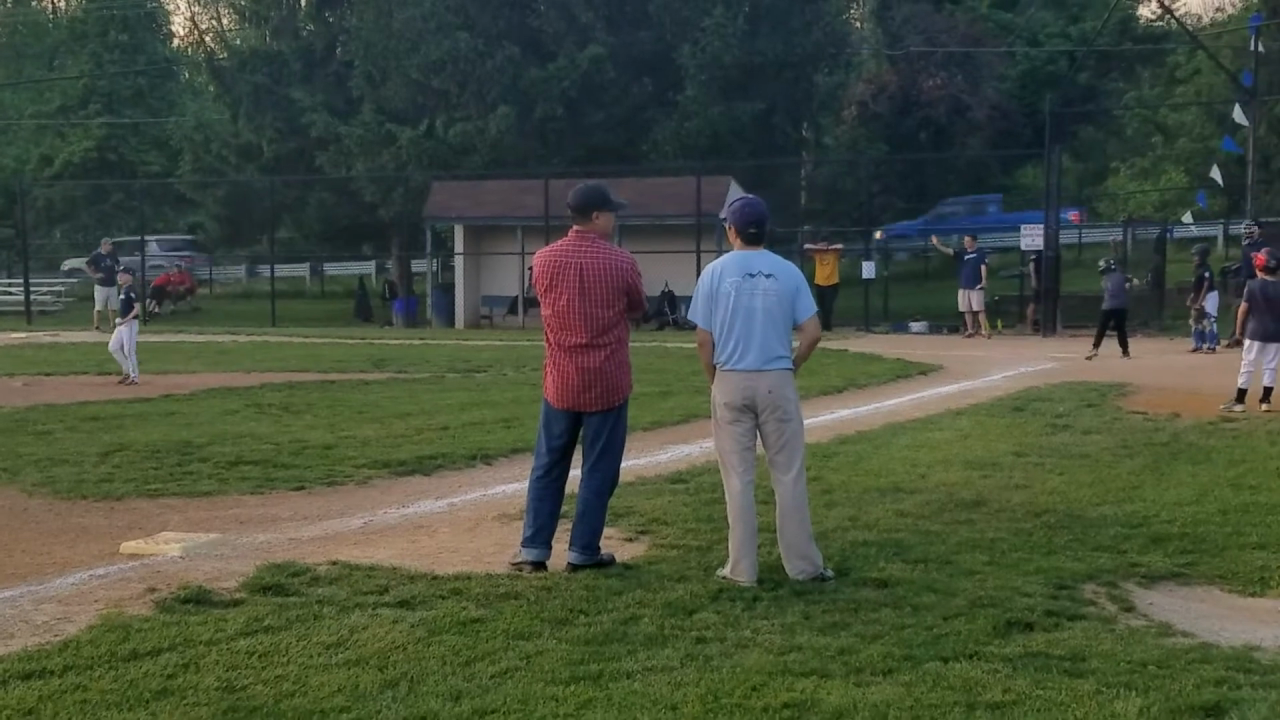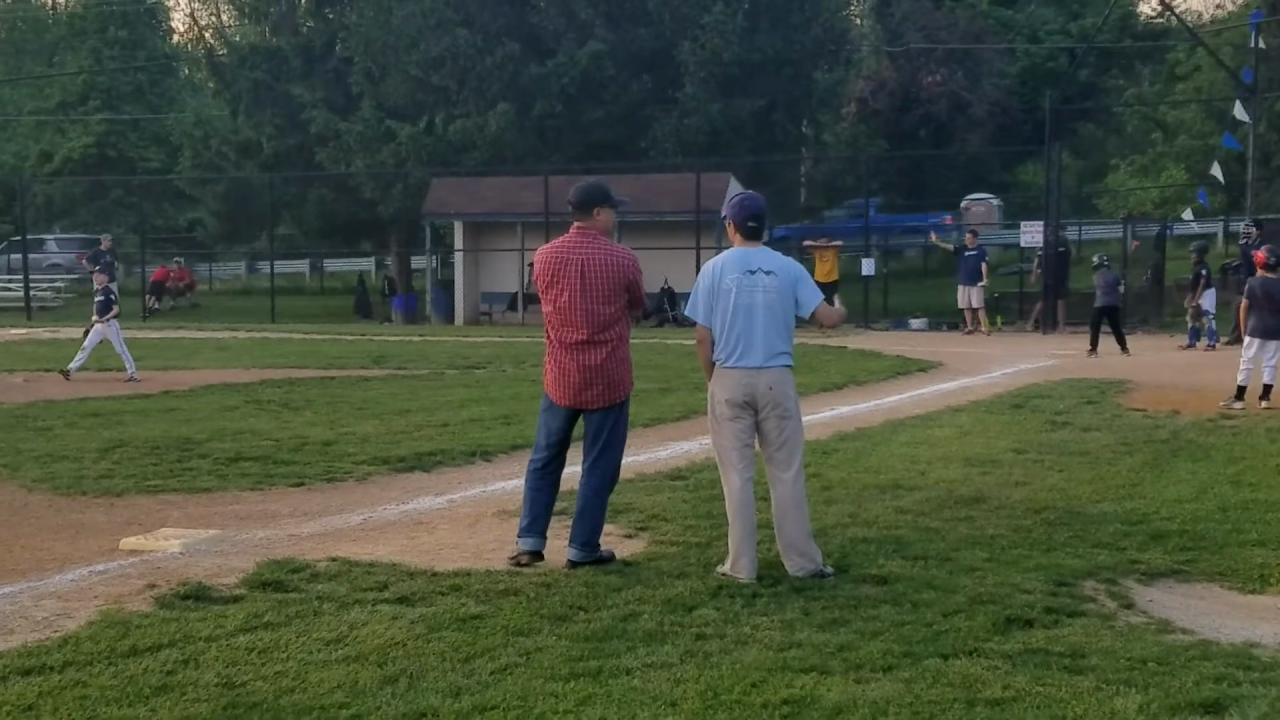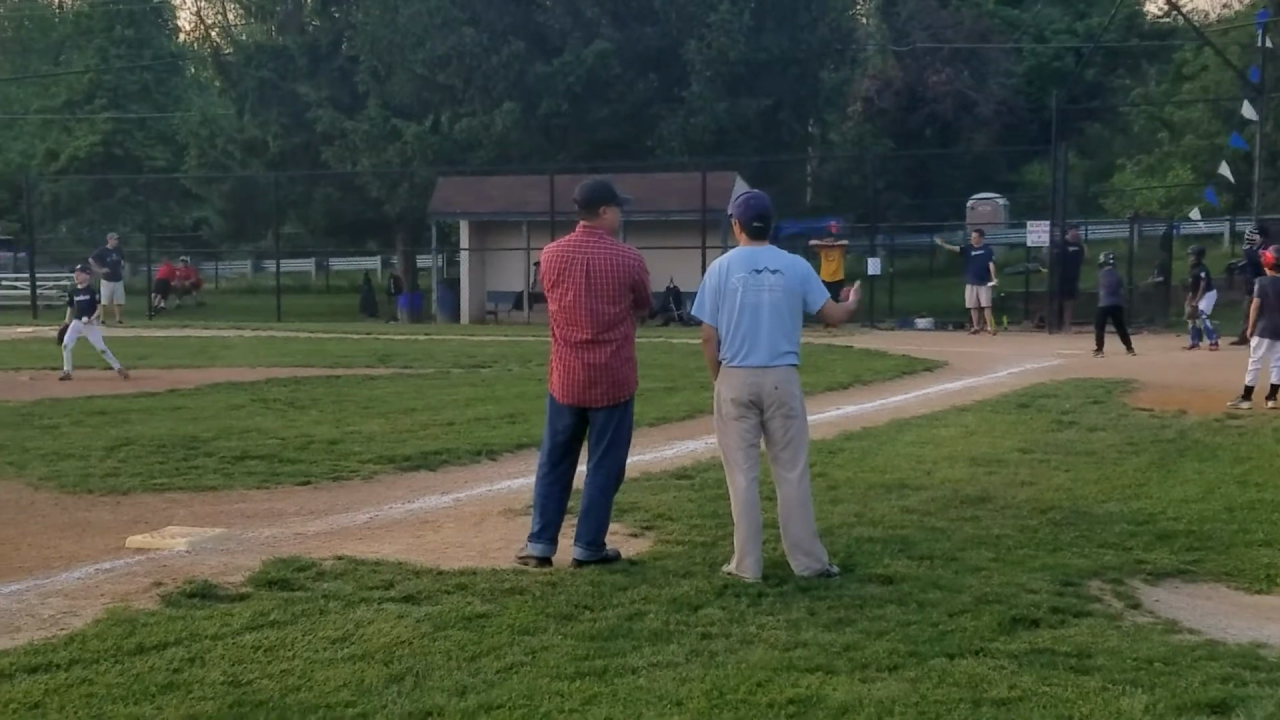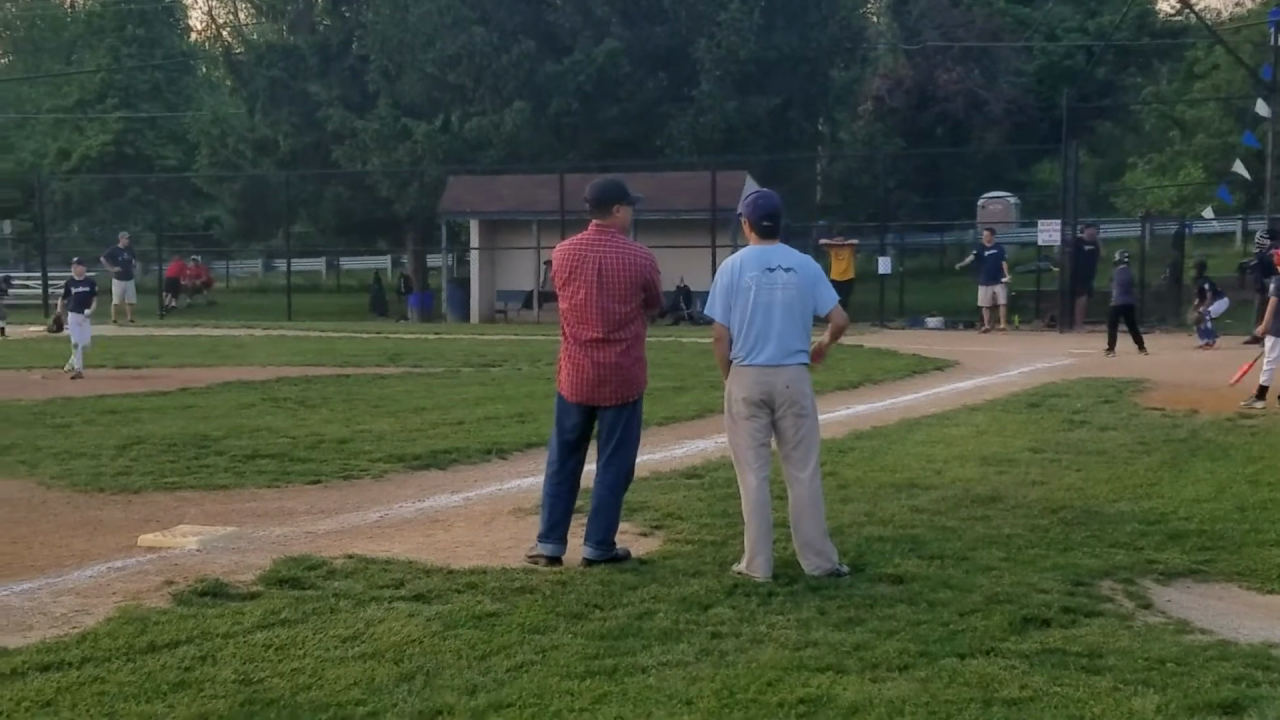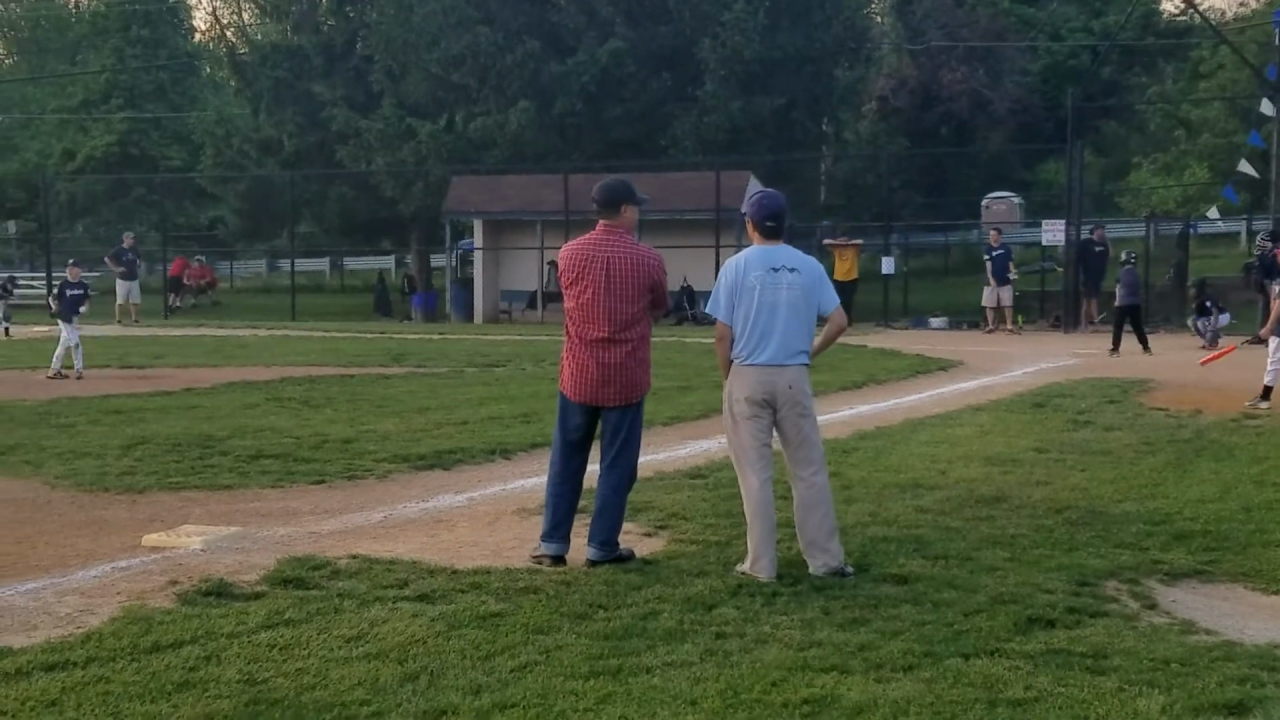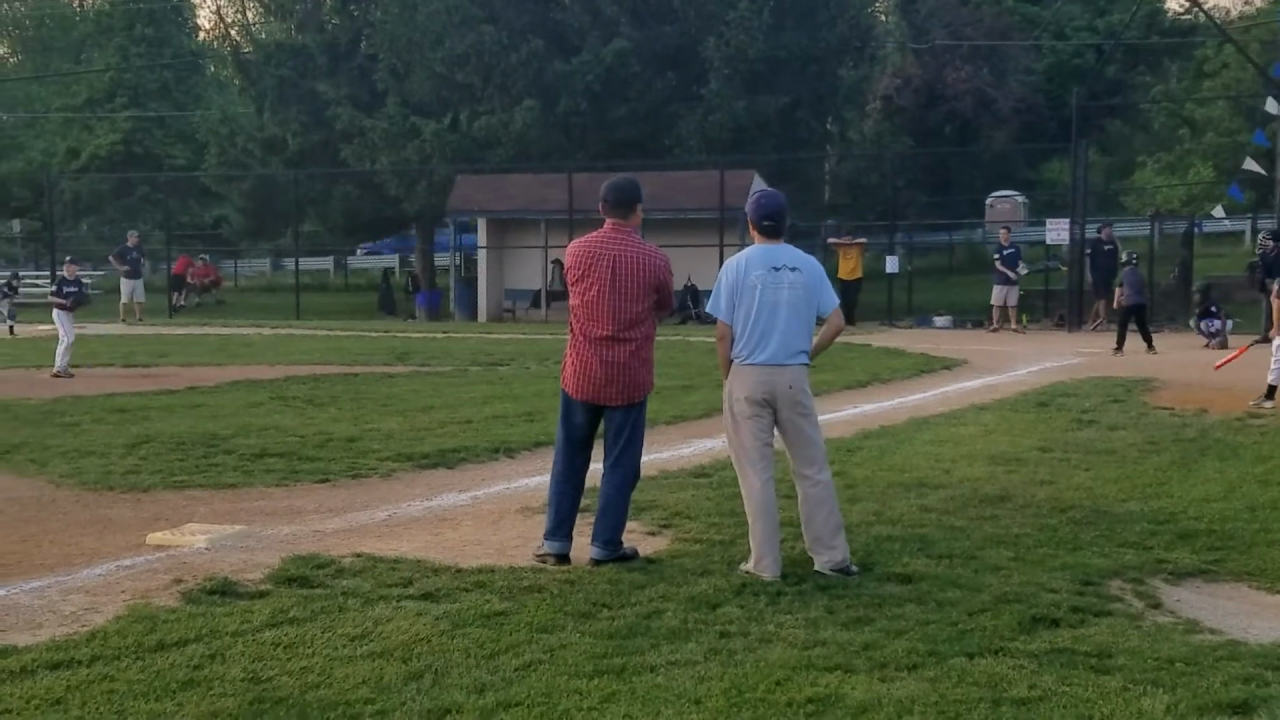
dt=0.2s
person 1, frame 1
left shoulder: (715, 272)
right shoulder: (788, 272)
left elbow: (704, 340)
right elbow: (812, 332)
left wrist: (715, 382)
right wrist: (794, 363)
left hip: (730, 384)
right hip: (777, 383)
left knee: (738, 479)
right knee: (789, 476)
left ankle: (742, 568)
right ankle: (803, 565)
person 1, frame 2
left shoulder: (716, 269)
right shoulder: (790, 268)
left elbow: (703, 337)
right elbow: (828, 317)
left wrist: (713, 379)
right wrist: (838, 310)
left hip: (728, 381)
right hip: (776, 380)
left knee: (736, 476)
right knee: (786, 473)
left ankle: (741, 564)
right ankle: (802, 561)
person 1, frame 3
left shoulder: (721, 268)
right shoulder: (795, 266)
left elbow: (709, 336)
right elbow: (834, 315)
left wrist: (718, 378)
right wrist: (850, 304)
left hip: (736, 379)
right hip: (782, 379)
left knee: (743, 475)
right knee: (793, 473)
left ankle: (748, 564)
right ankle: (807, 560)
person 1, frame 4
left shoulder: (733, 267)
right shoulder: (805, 265)
left elbow: (721, 335)
right elbow: (839, 319)
left wrist: (728, 378)
right wrist: (821, 347)
left hip: (746, 379)
right hip: (793, 378)
left knee: (753, 474)
right knee: (804, 473)
left ankle: (757, 563)
right ankle: (818, 561)
person 1, frame 5
left shoulder: (736, 266)
right shoulder: (808, 266)
left elbow: (723, 334)
right elbow: (839, 321)
left wrist: (728, 378)
left hip: (747, 378)
right hip: (794, 378)
left knee: (755, 474)
right knee: (809, 471)
left ankle: (761, 564)
right ankle: (825, 559)
person 1, frame 6
left shoulder: (737, 266)
right shoulder: (809, 265)
left elbow: (724, 333)
right elbow: (836, 324)
left wrist: (728, 378)
right wrist: (806, 356)
left hip: (748, 378)
right hip: (793, 378)
left knee: (756, 473)
right knee: (813, 469)
left ankle: (765, 563)
right ankle: (831, 556)
person 2, frame 1
left shoulder: (543, 260)
right shoulder: (621, 262)
right elbow: (638, 310)
left hip: (560, 380)
right hip: (607, 381)
left knee: (547, 467)
right knee: (599, 470)
left ankle: (533, 551)
right ankle: (583, 552)
person 2, frame 2
left shoulder: (544, 256)
right shoulder: (623, 259)
right elbow: (638, 307)
left hip: (561, 375)
right hip: (608, 377)
left knee: (544, 460)
right knee: (600, 466)
left ankle: (529, 542)
right ankle: (583, 549)
person 2, frame 3
left shoulder: (551, 255)
right shoulder: (629, 258)
right elbow: (643, 309)
left hip: (566, 375)
right hip: (613, 376)
left knee: (554, 462)
right knee: (605, 465)
left ankle: (540, 545)
right ankle: (588, 548)
person 2, frame 4
left shoulder: (562, 253)
right shoulder: (641, 258)
right elbow: (654, 308)
left hip: (575, 373)
right hip: (622, 376)
left knee: (563, 461)
right knee: (614, 464)
left ankle: (550, 544)
right ankle: (598, 547)
person 2, frame 5
left shoulder: (569, 253)
right shoulder: (649, 260)
right elbow: (660, 309)
left hip: (578, 374)
right hip: (625, 376)
left knee: (566, 461)
right knee: (618, 464)
left ankle: (552, 544)
right ankle: (602, 547)
person 2, frame 6
left shoulder: (576, 251)
right shoulder: (655, 259)
right elbow: (665, 310)
left hip: (581, 372)
right hip: (629, 375)
left knee: (569, 460)
right knee: (620, 463)
left ankle: (555, 543)
right ankle: (605, 546)
